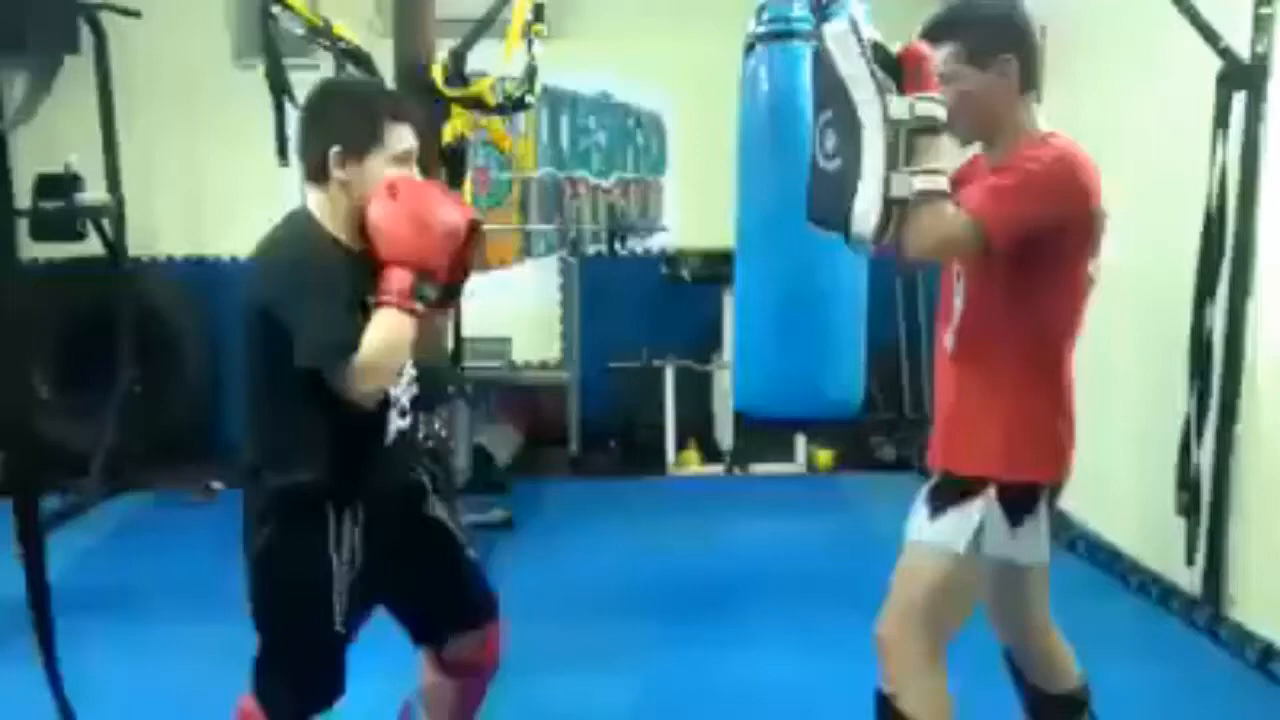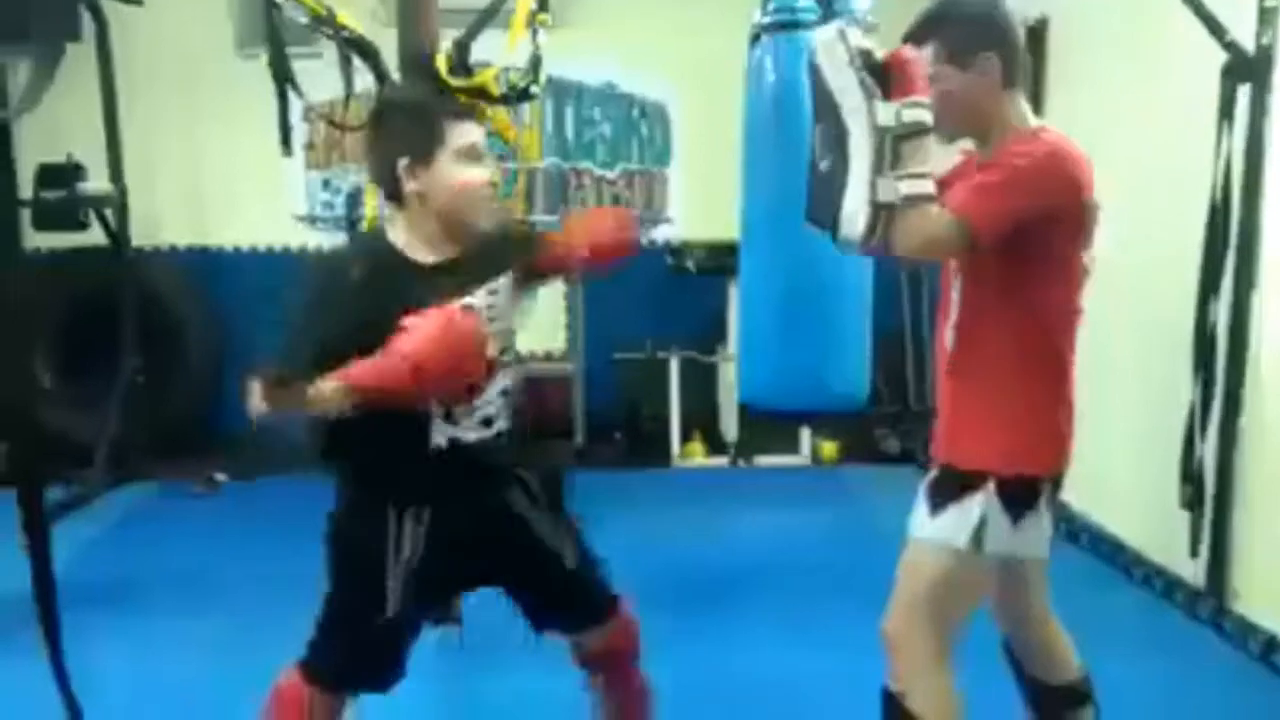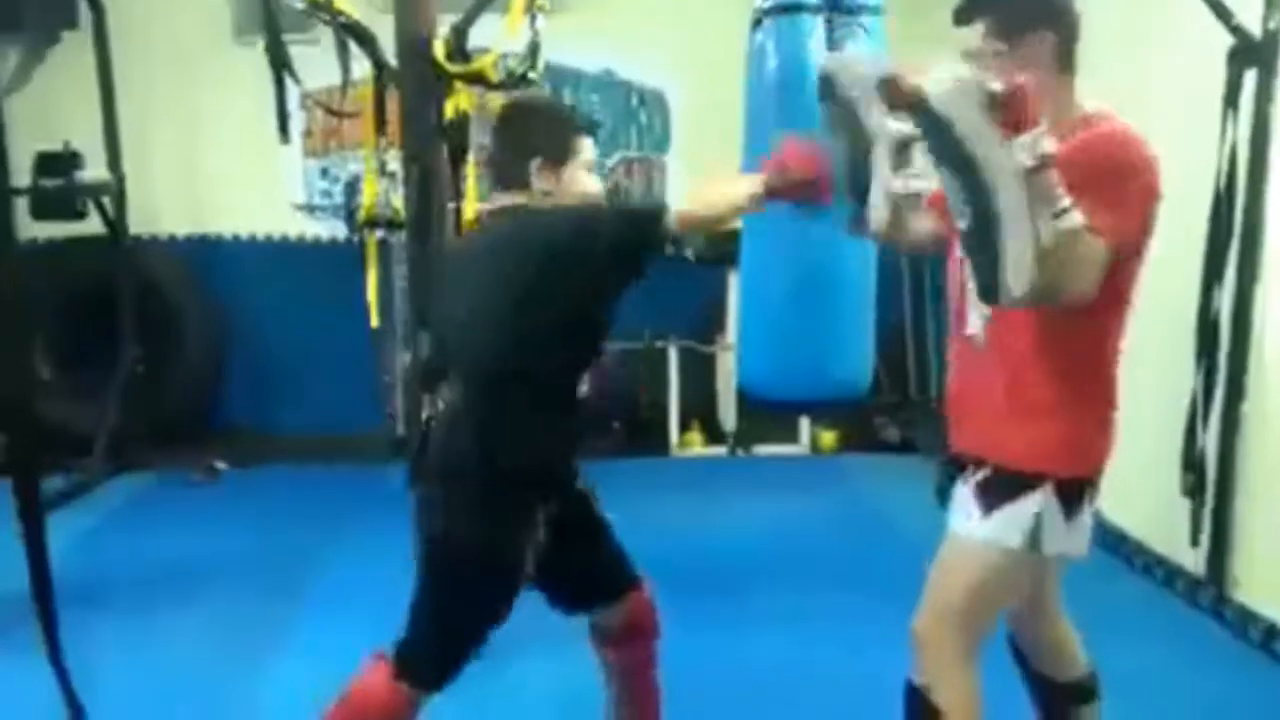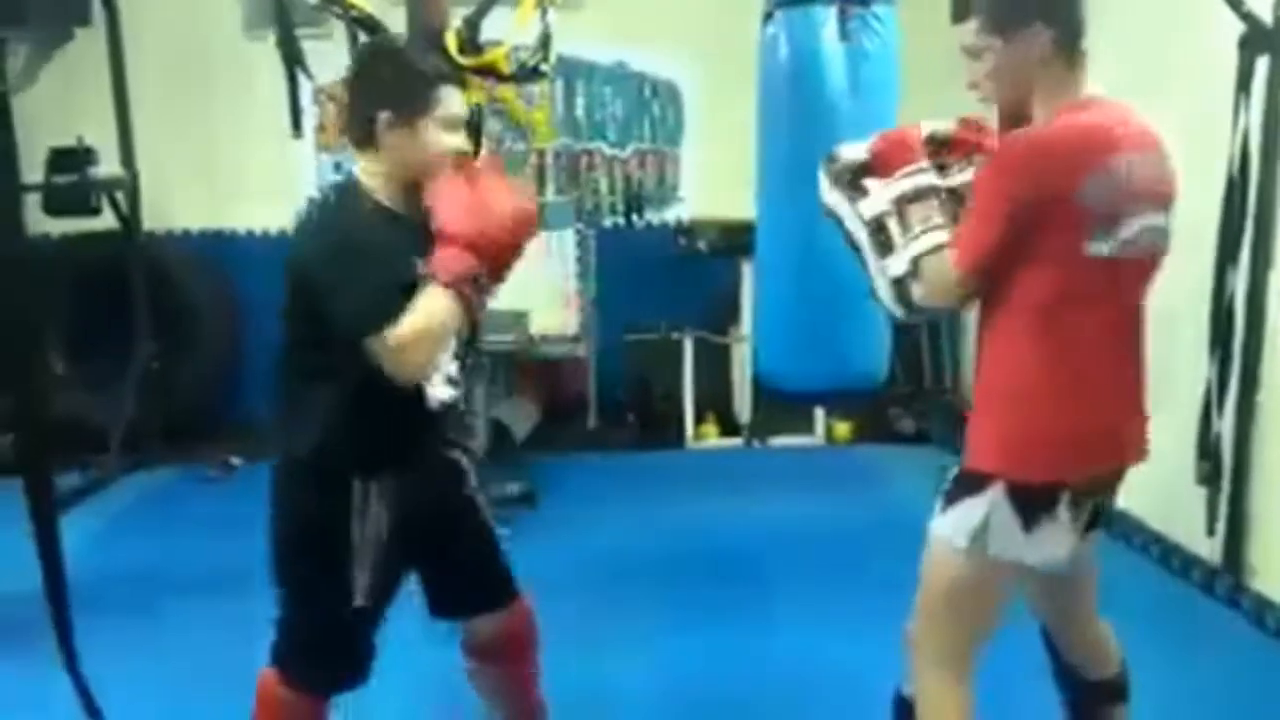
dt=0.4s
person 1, frame 1
left shoulder: (1053, 169)
right shoulder: (985, 171)
left elbow: (928, 240)
right elbow: (891, 235)
left hip: (1004, 452)
right hip: (987, 443)
left knee: (903, 639)
right knee: (1022, 625)
person 1, frame 2
left shoulder: (1043, 163)
right shoulder: (984, 168)
left elbow: (916, 239)
right elbow: (879, 234)
left wrist: (904, 123)
left hip: (1004, 446)
right hip: (993, 438)
left knee: (910, 636)
right knee: (1024, 617)
person 1, frame 3
left shoulder: (1113, 154)
right shoulder: (995, 156)
left elbow: (1067, 284)
right elbow: (912, 232)
left wrist: (1023, 157)
right wrist: (887, 137)
left hip: (1043, 443)
right hip: (994, 432)
left knee: (940, 635)
right knee: (1030, 609)
person 1, frame 4
left shoulder: (1031, 151)
right shoulder: (1140, 144)
left elbow: (933, 292)
right wrist: (986, 179)
left hip: (1028, 451)
right hip: (1100, 432)
left knee: (934, 649)
right knee: (1069, 615)
person 2, frame 1
left shoulder: (363, 244)
right shoulder: (294, 260)
left elbow: (404, 348)
right elbow: (363, 376)
left wrist: (437, 271)
right wrist: (409, 276)
left hip: (388, 487)
right hip: (313, 511)
left knee: (471, 634)
person 2, frame 2
left shoulder: (491, 241)
right shoulder: (352, 281)
left elbow: (552, 251)
right elbow: (276, 396)
left wrist: (578, 247)
right wrist: (375, 377)
left hip: (494, 481)
right hip: (396, 505)
left knee: (609, 634)
person 2, frame 3
left shoulder: (472, 253)
right shoulder: (559, 236)
right elbow: (692, 215)
right wrist: (773, 178)
left hip: (532, 481)
right hip: (489, 492)
left knee: (627, 613)
right knee: (419, 666)
person 2, frame 4
left shoulder: (408, 216)
right shoulder: (340, 229)
left elbow: (431, 326)
right elbow: (405, 352)
left wrist: (480, 253)
right wrist: (463, 259)
left hip: (425, 463)
right hip: (346, 485)
left knee: (502, 622)
right knee: (315, 664)
